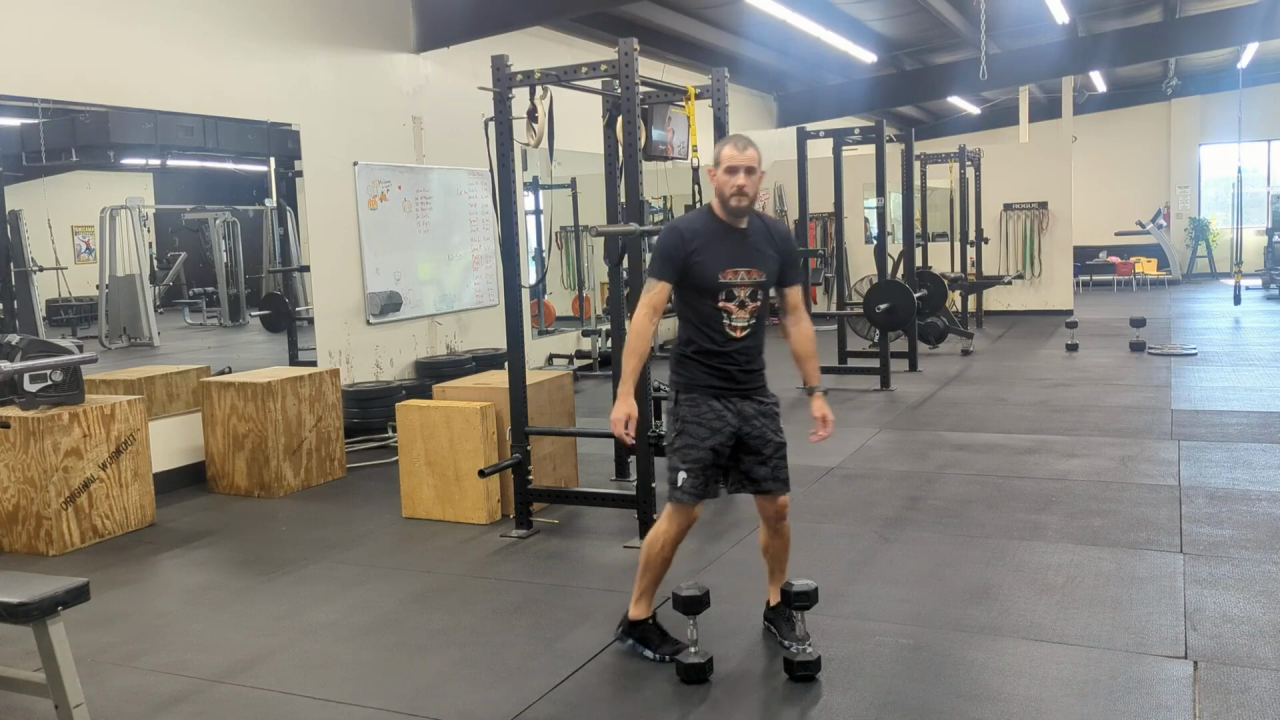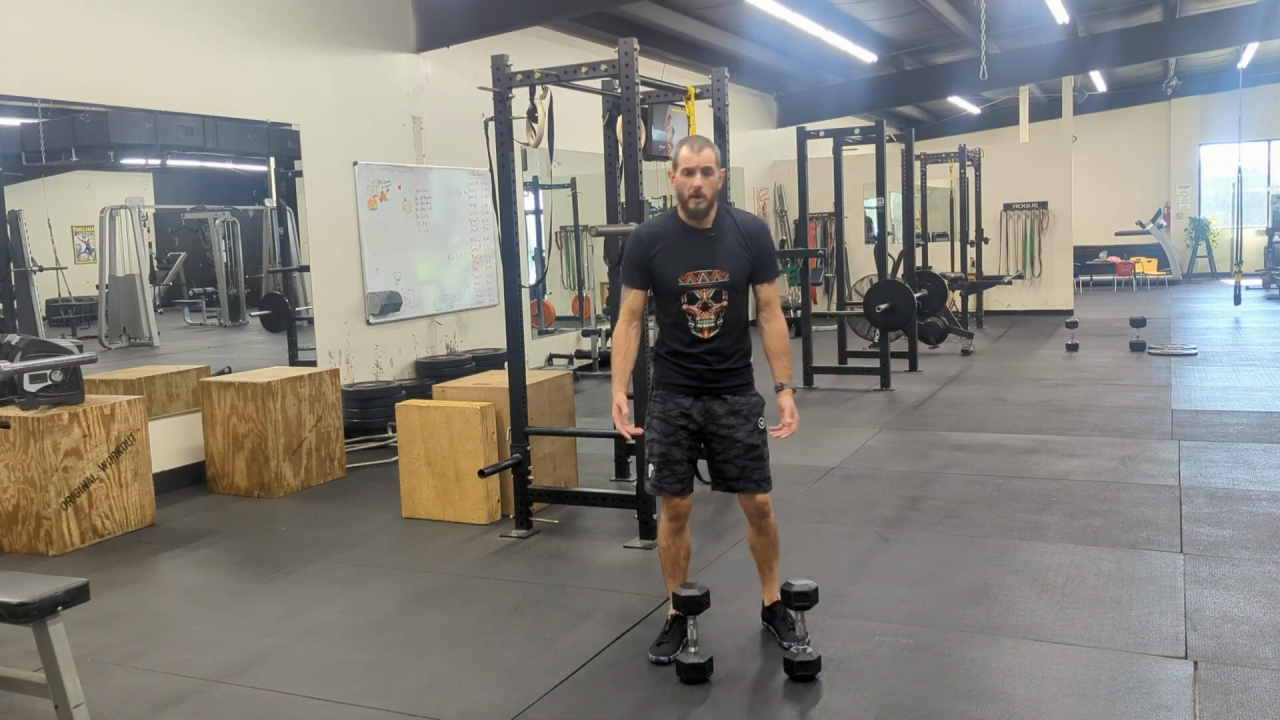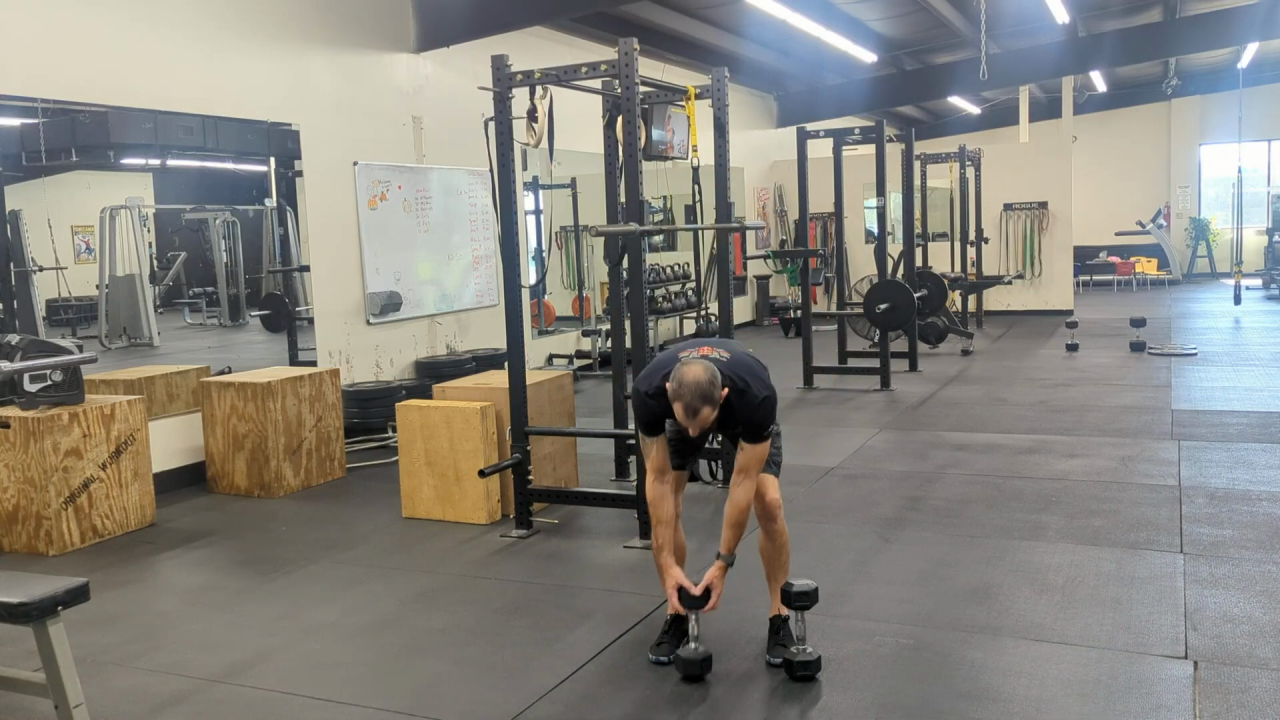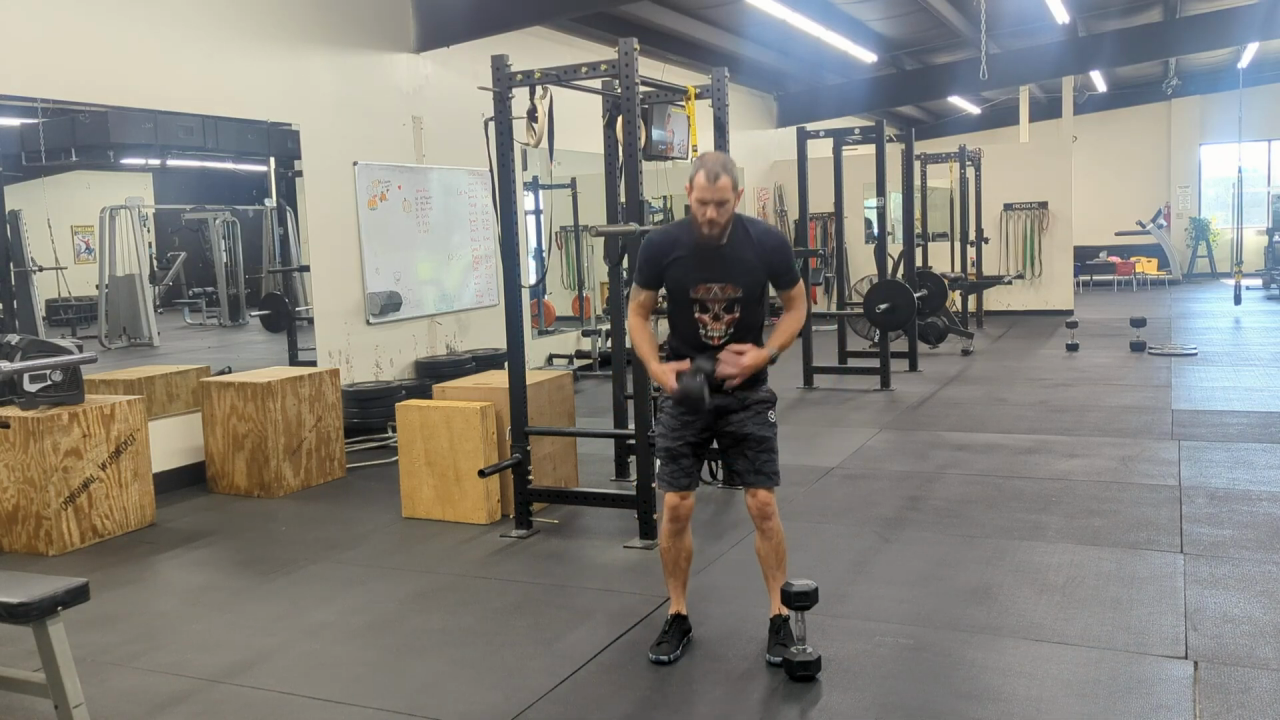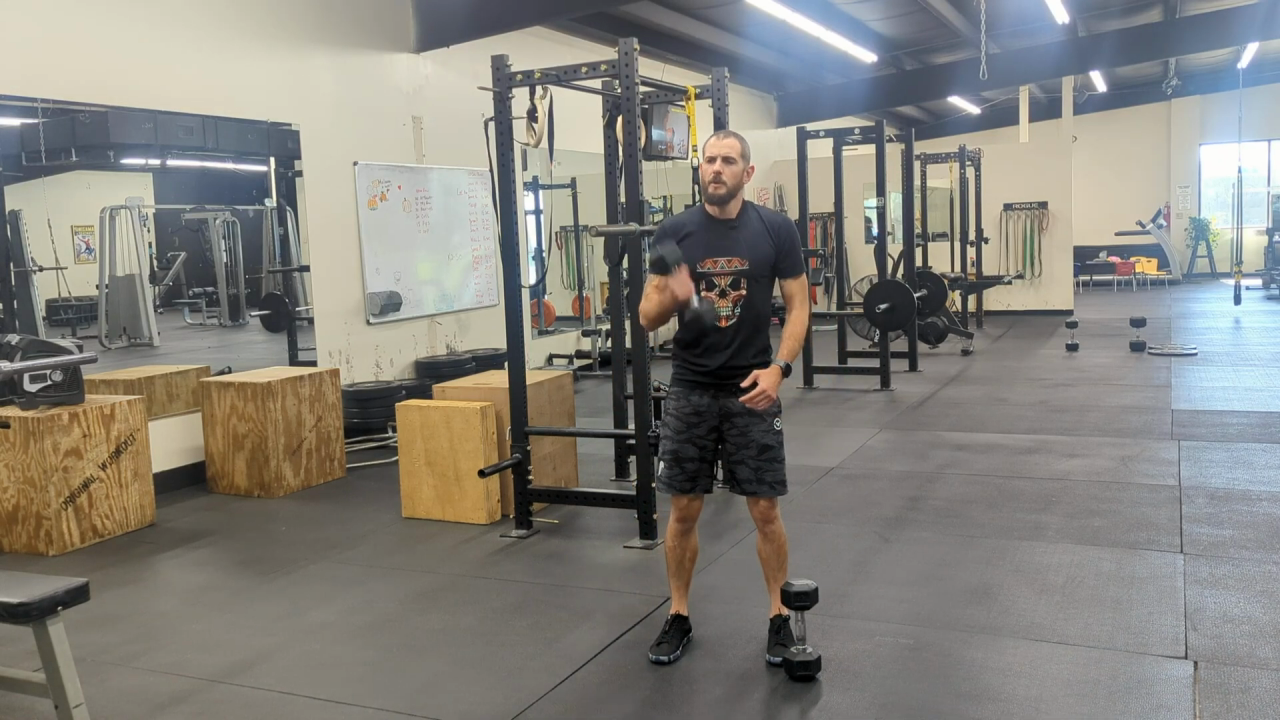
dt=1s
person 1, frame 1
left shoulder: (777, 236)
right shoulder: (683, 235)
left elbow: (797, 318)
right elbow: (647, 314)
left wrist: (815, 391)
right wrist: (626, 393)
left hip: (755, 395)
right hip: (699, 396)
left knee: (777, 507)
right knee: (682, 512)
left ankle: (776, 606)
right ankle: (637, 619)
person 1, frame 2
left shoulder: (750, 232)
right shoulder: (648, 240)
left elbow: (770, 312)
right elbow: (630, 321)
left wrist: (784, 387)
right wrist: (619, 391)
left hip: (736, 394)
right hip: (672, 396)
left knee: (758, 505)
right knee: (674, 509)
left ankle: (773, 603)
right ankle: (679, 615)
person 1, frame 3
left shoulder: (756, 394)
right shoulder: (649, 390)
left elbow: (743, 482)
right elbow: (658, 478)
left wrist: (722, 563)
right wrist: (668, 565)
left hip: (744, 417)
right hip: (681, 408)
left knee: (768, 502)
right knee: (665, 503)
left ankle: (779, 617)
right ankle: (676, 617)
person 1, frame 4
left shoulder: (767, 243)
right shoulder: (661, 245)
left elbow: (796, 306)
right elbow: (637, 313)
left wrist: (763, 355)
right wrist: (656, 368)
left hip: (748, 392)
right hip: (683, 391)
left knee: (763, 505)
right knee: (676, 507)
left ankle: (779, 616)
right ankle: (678, 616)
person 1, frame 5
left shoulder: (775, 229)
right shoulder: (674, 231)
left elbow: (798, 306)
right elbow: (647, 313)
left wrist: (777, 367)
right wrist: (671, 298)
left hip: (751, 390)
right hip: (690, 391)
left knee: (765, 510)
right knee: (683, 510)
left ankle: (779, 616)
right ankle: (678, 616)
